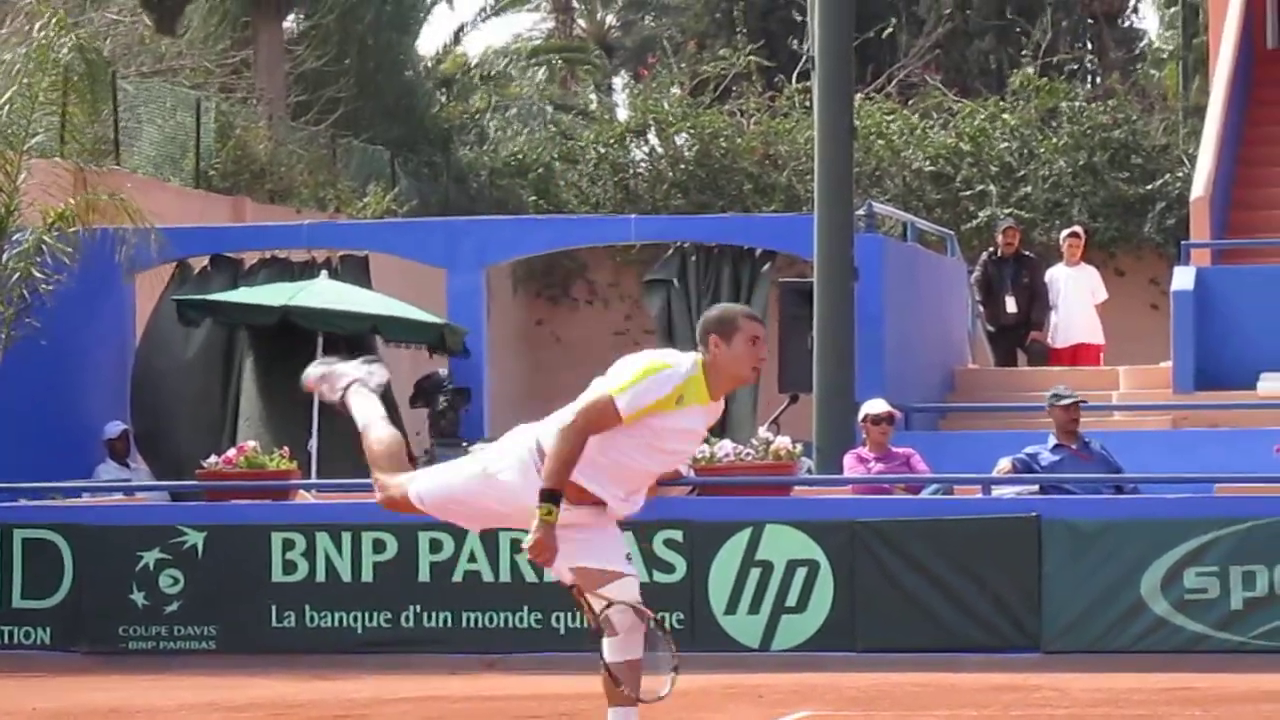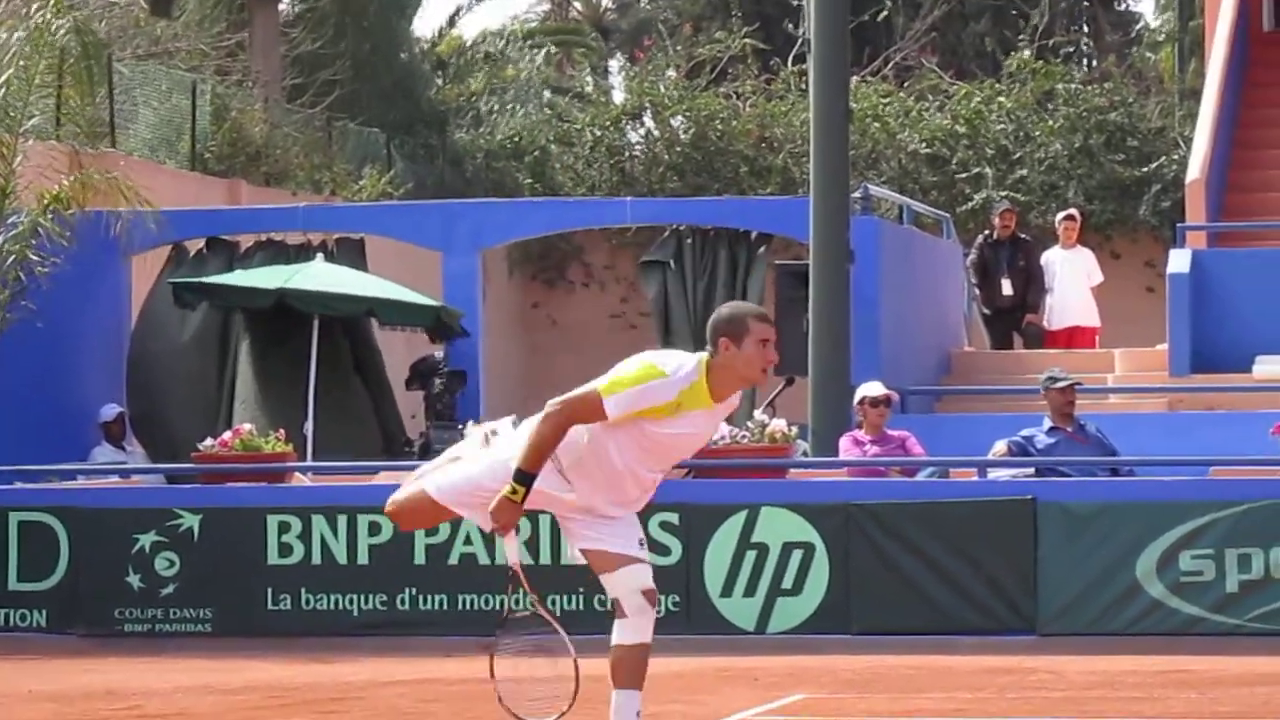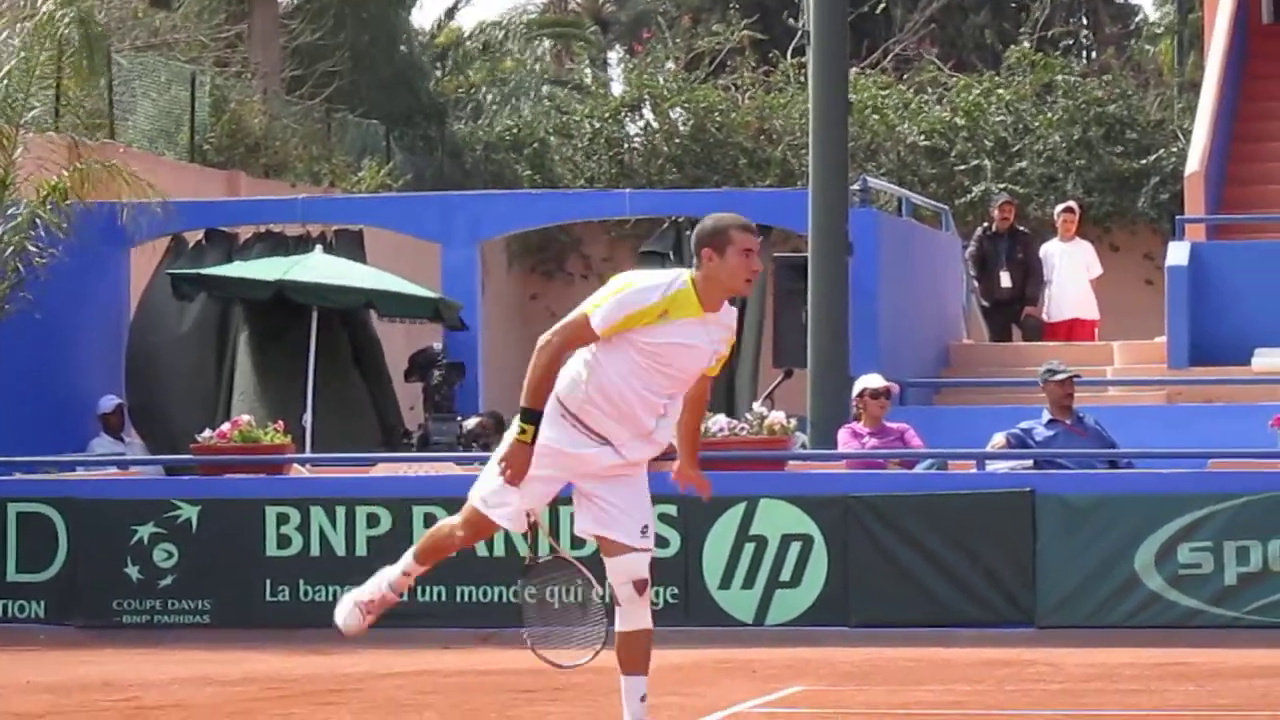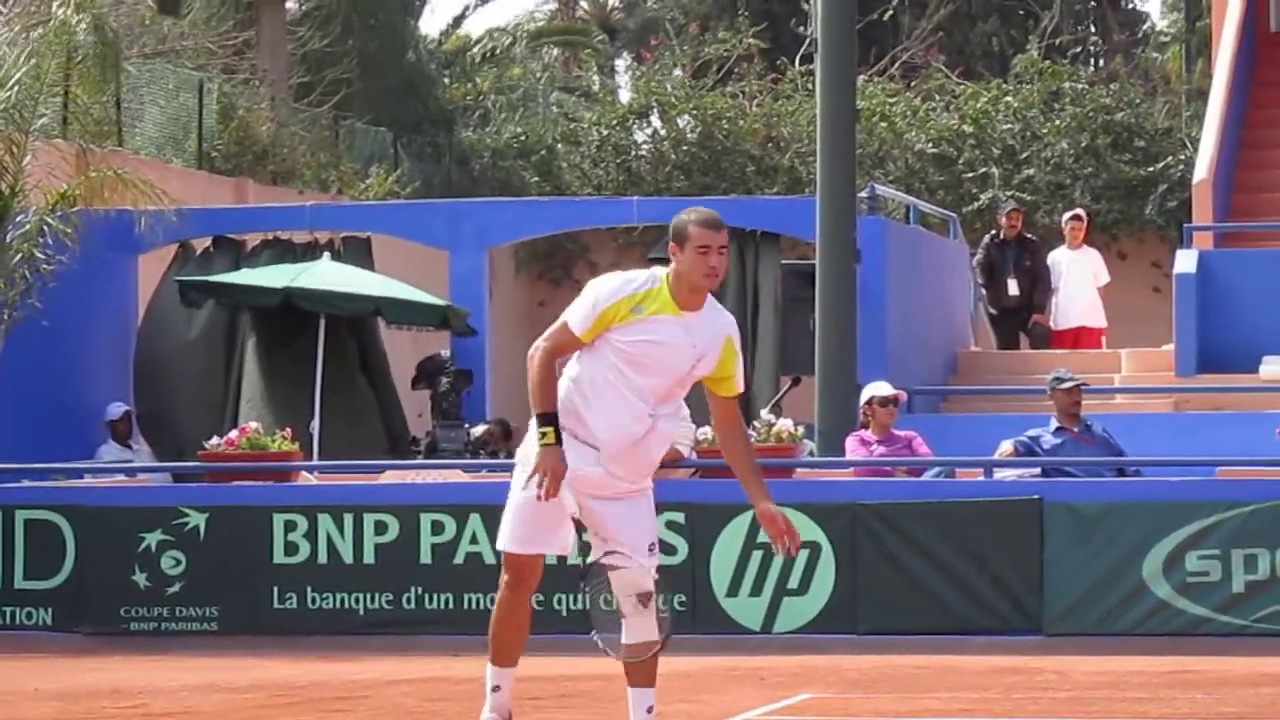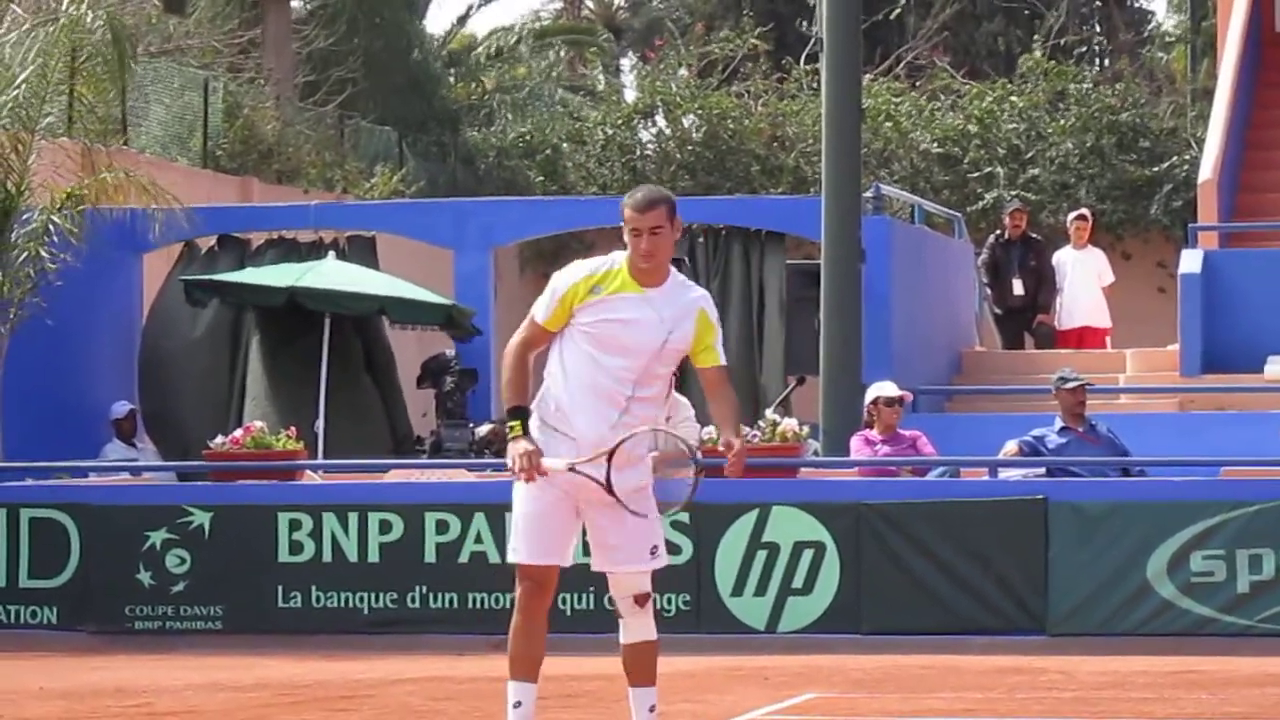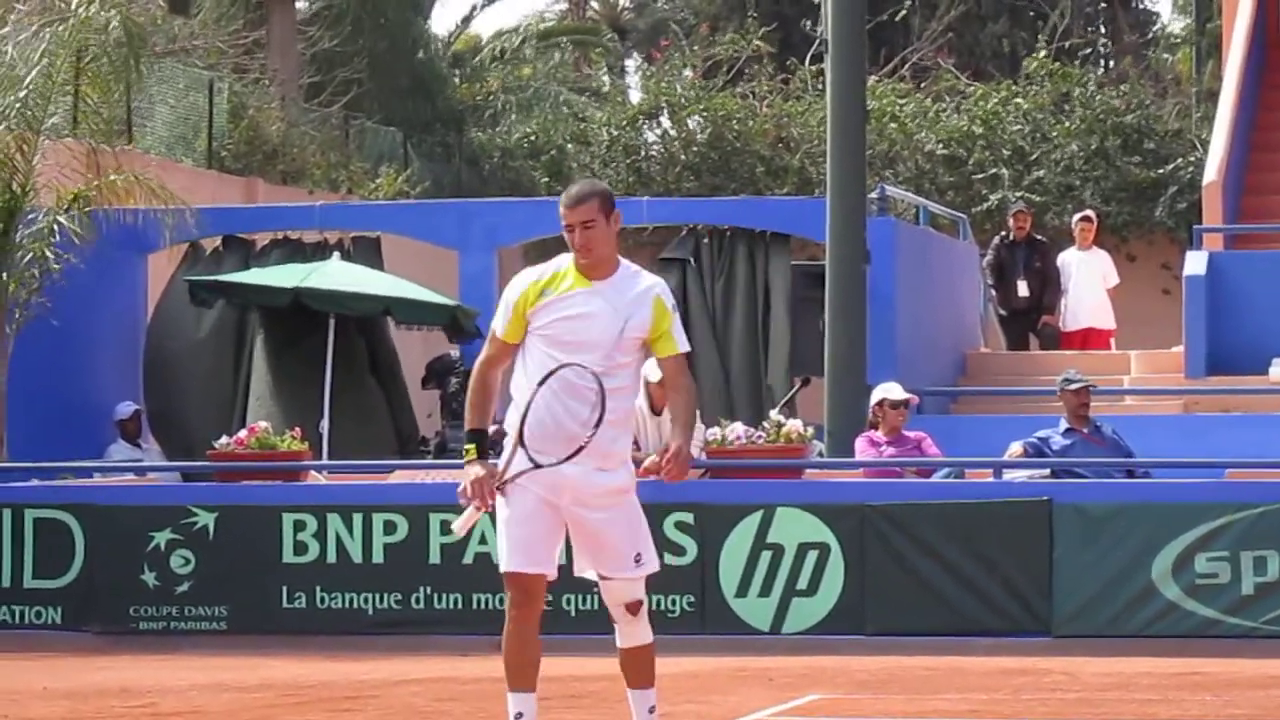
dt=0.2s
person 1, frame 1
left shoulder: (707, 412)
right shoulder: (667, 374)
right elbow: (577, 424)
right wrist: (548, 515)
left hip: (586, 511)
right hip: (530, 475)
left knee: (624, 611)
right knee: (393, 495)
right ankle: (359, 387)
person 1, frame 2
left shoulder: (725, 395)
right shoulder: (664, 379)
right elbow: (561, 412)
right wrist: (515, 492)
left hip: (604, 498)
right hip: (545, 461)
left knee: (639, 595)
right knee: (405, 511)
person 1, frame 3
left shoulder: (725, 327)
right shoulder: (647, 291)
right elbow: (553, 343)
left wrist: (688, 459)
right wrist: (525, 431)
left hip: (623, 459)
right hip: (563, 430)
left knee: (633, 583)
right knee: (467, 530)
right ankle: (393, 582)
person 1, frame 4
left shoulder: (722, 332)
right shoulder: (618, 292)
left elbow: (729, 422)
right elbow: (543, 352)
left wrist: (762, 502)
right wrist: (547, 440)
left hip: (627, 475)
right hip: (558, 457)
right knee: (519, 576)
person 1, frame 5
left shoulder: (695, 306)
right shoulder: (579, 280)
left elbow: (719, 388)
right elbow: (518, 350)
left wrist: (731, 437)
right wrist: (518, 431)
left hip: (624, 470)
right hip: (549, 457)
left knee: (635, 598)
right knee: (533, 590)
person 1, frame 6
left shoulder: (650, 294)
right shoulder: (531, 286)
left elbow: (679, 380)
right elbow: (487, 369)
left wrist: (681, 440)
right wrist: (476, 454)
left hip: (607, 473)
right hip: (529, 468)
left knee: (630, 603)
right knee: (523, 598)
